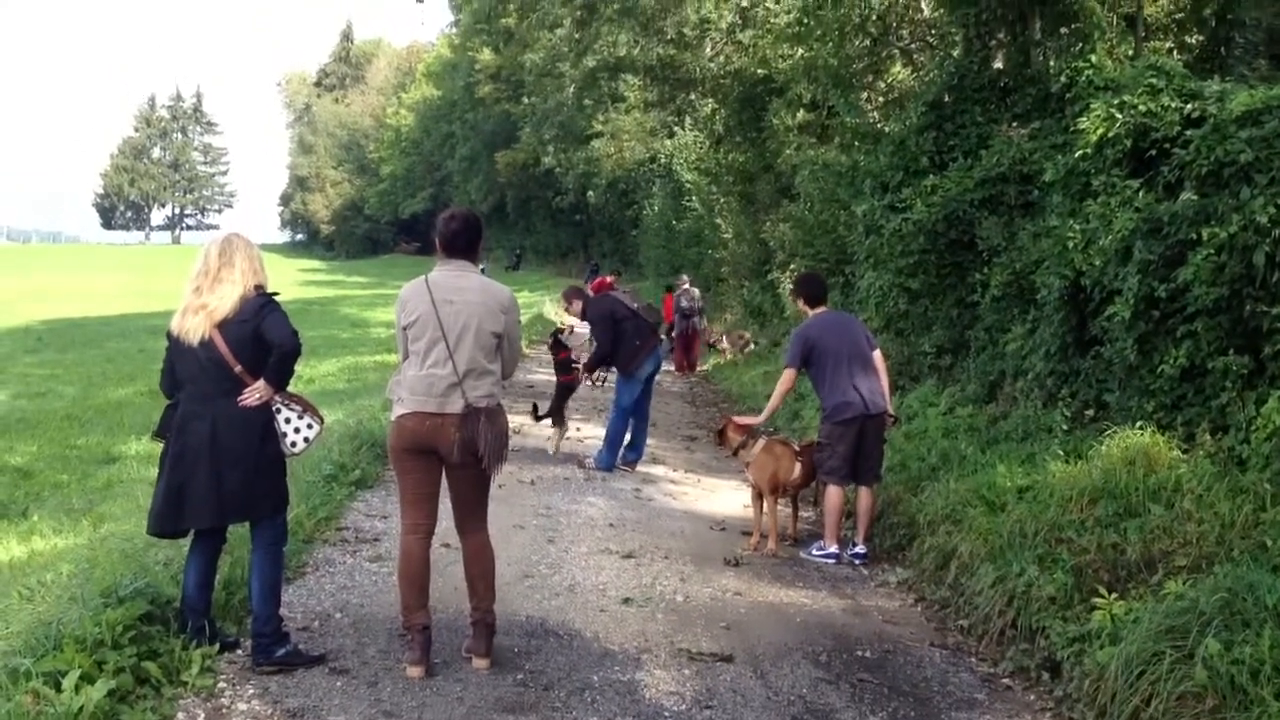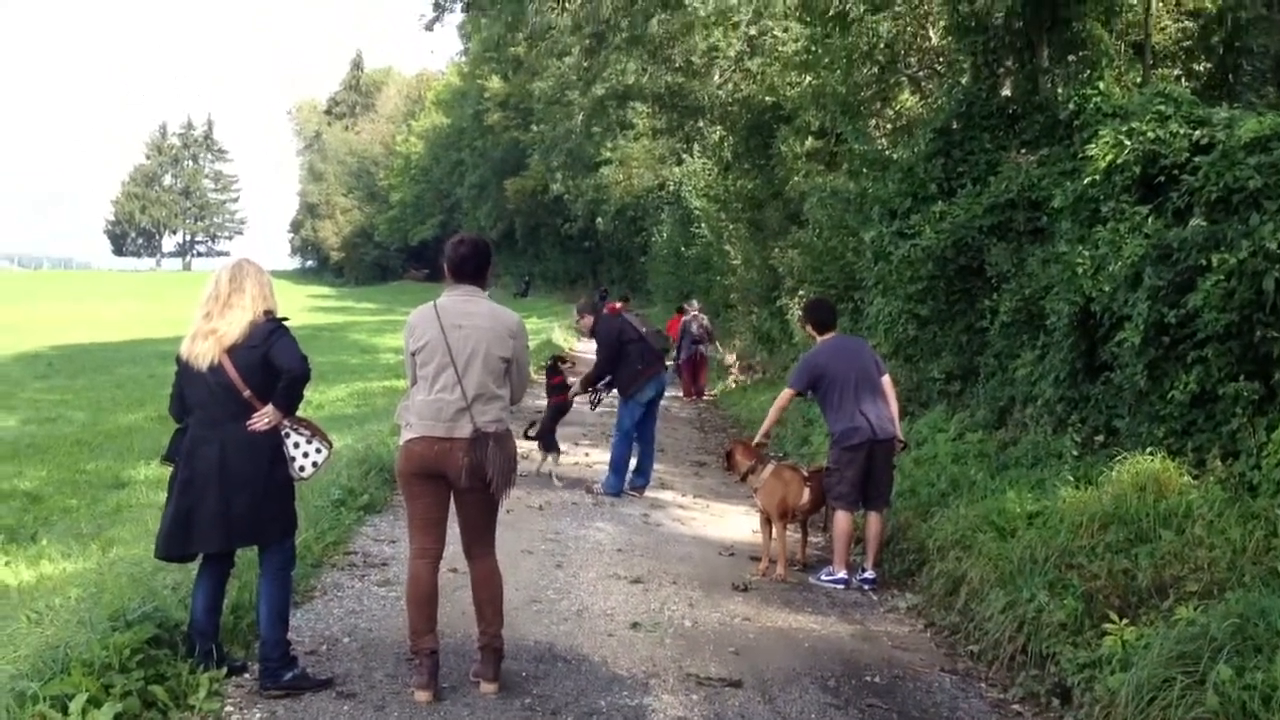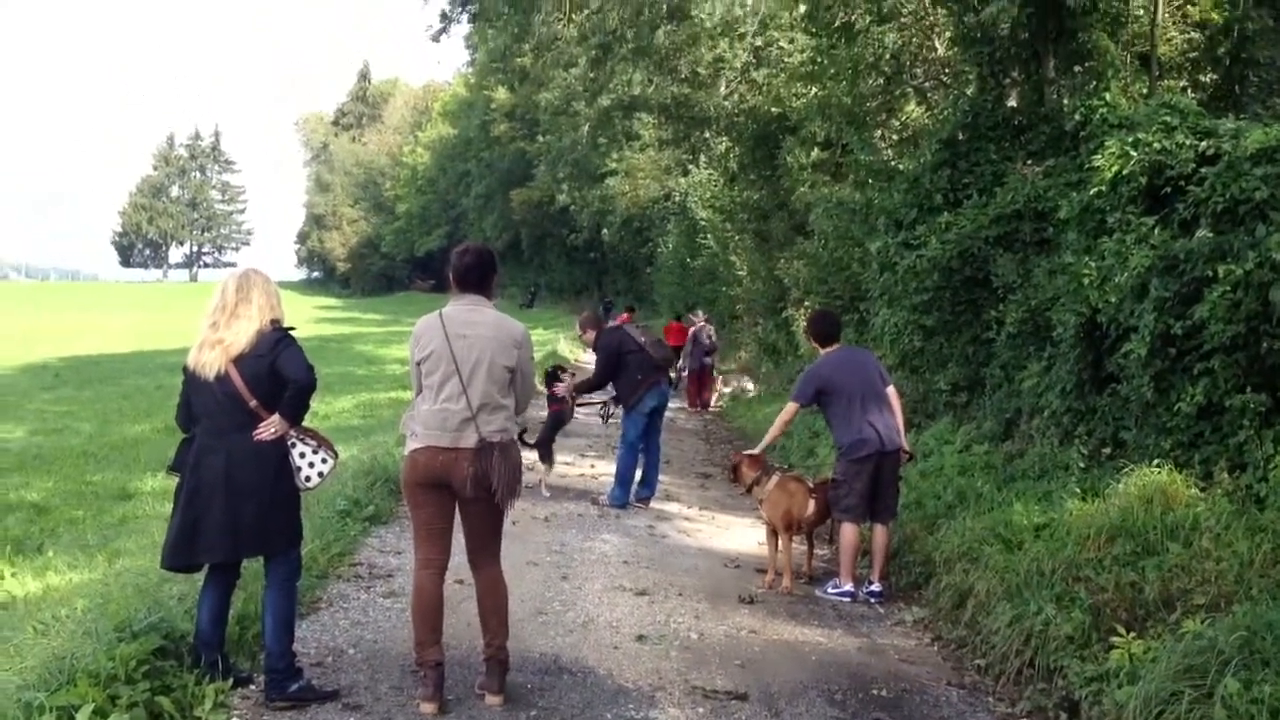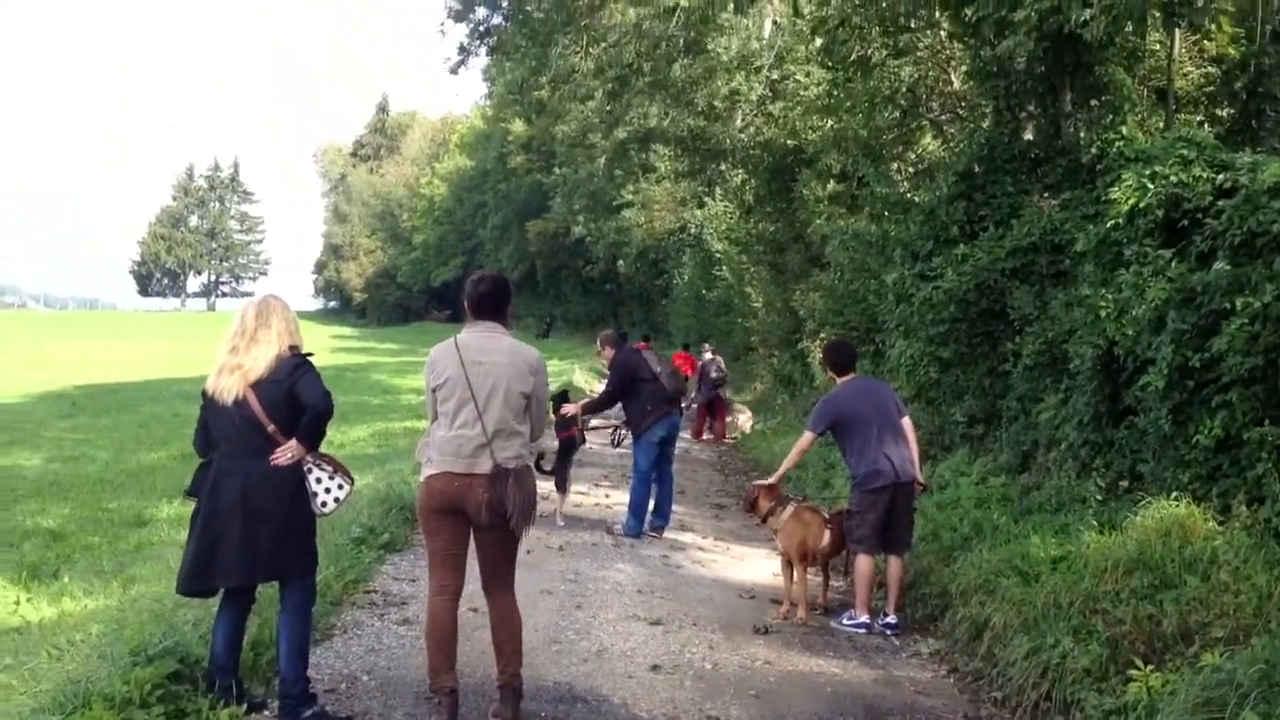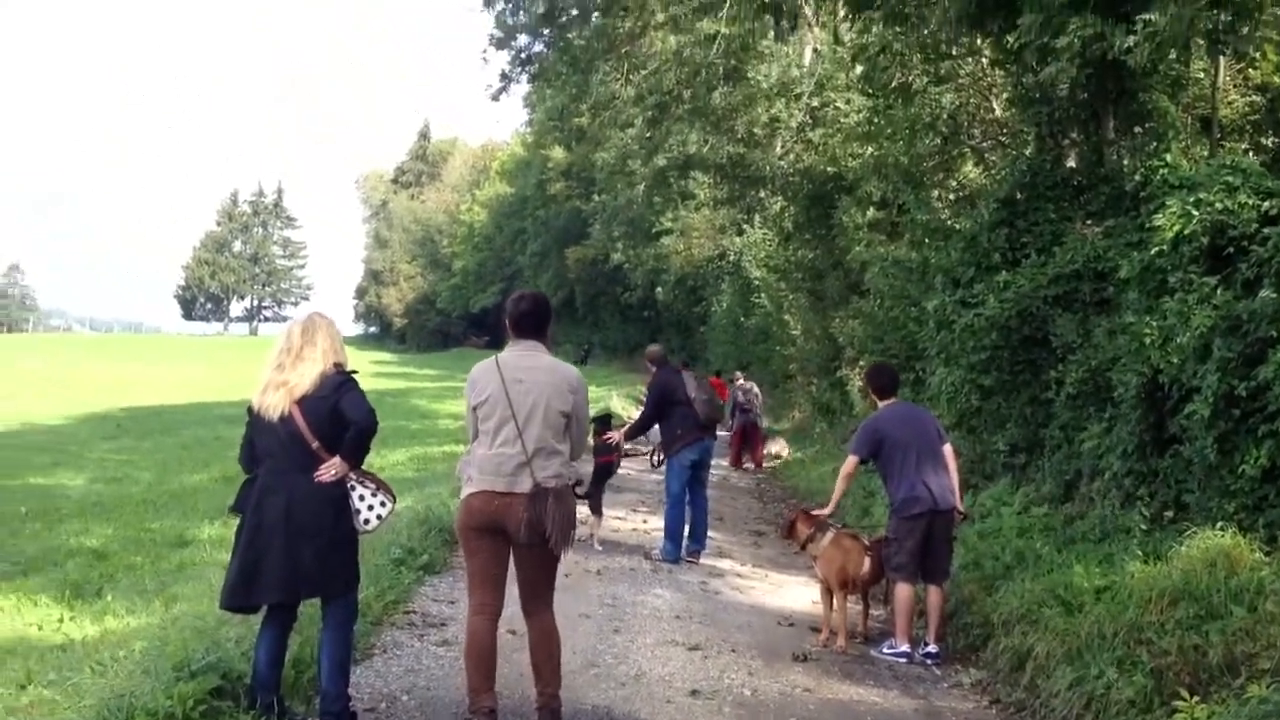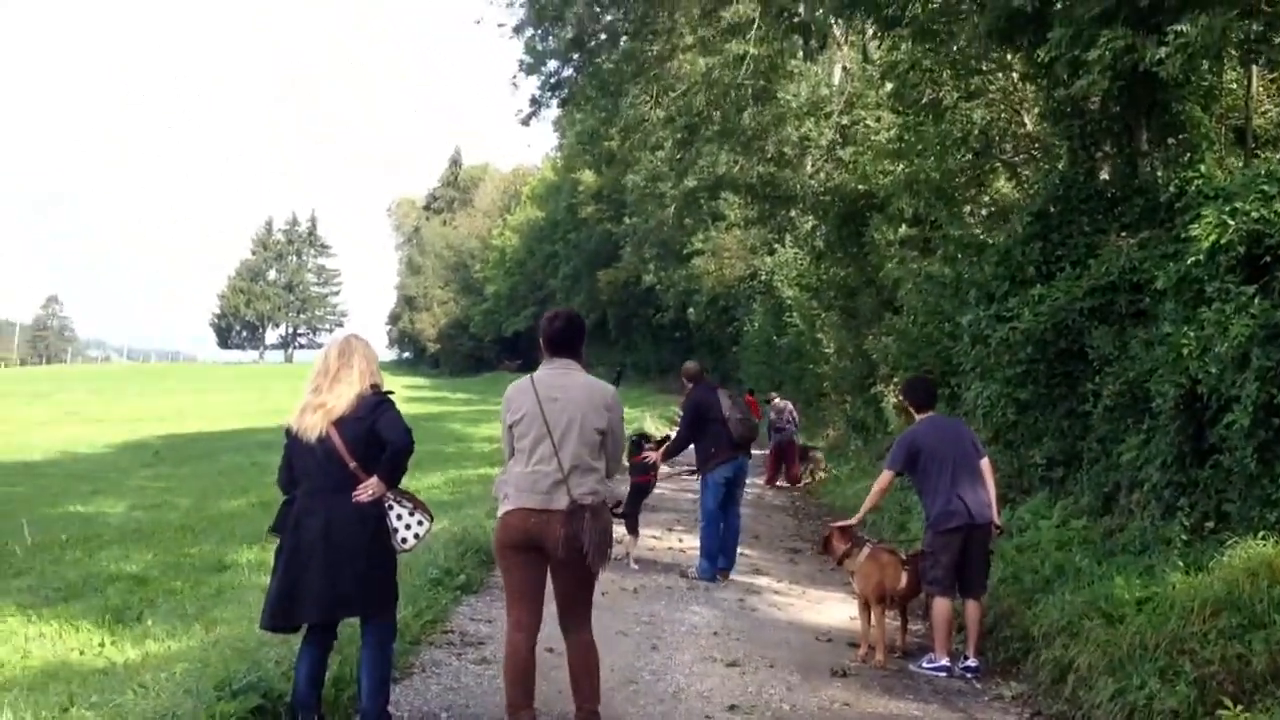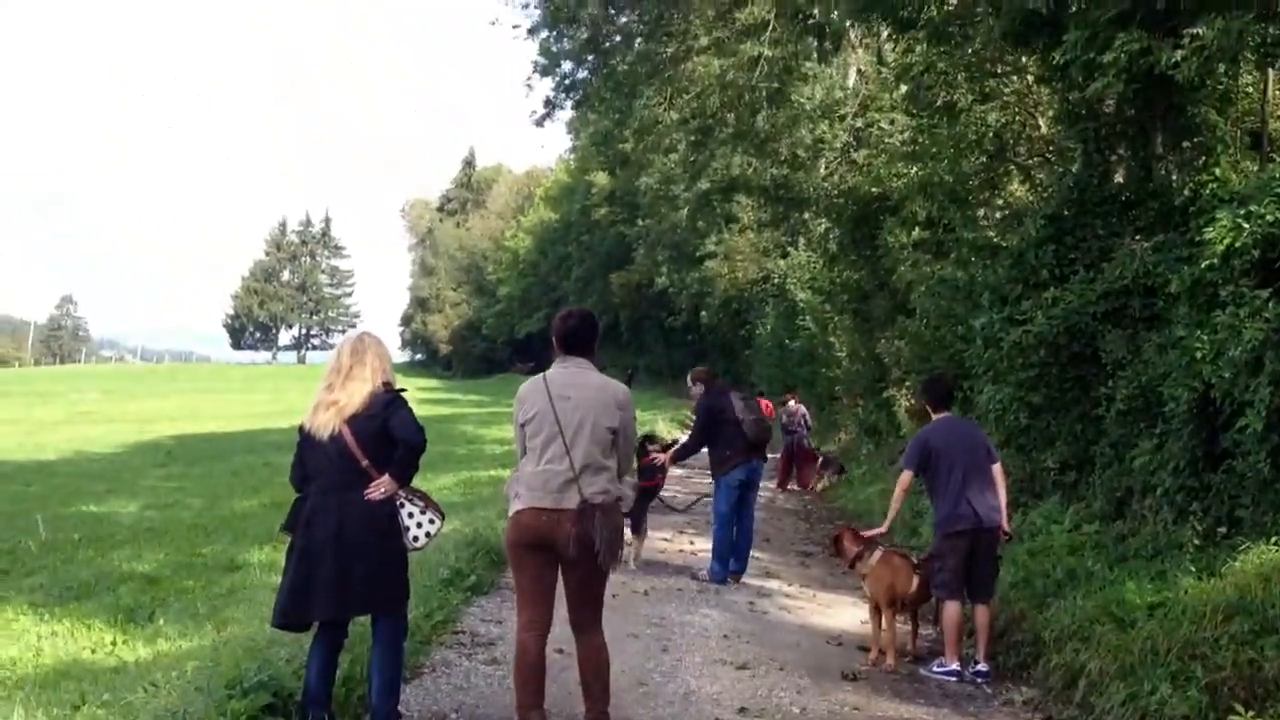
dt=0.4s
person 1, frame 1
left shoulder: (411, 293)
right shoulder: (500, 298)
left elbow: (404, 356)
right elbow: (509, 366)
left hip: (414, 417)
right hip: (473, 421)
left knee: (415, 529)
right knee: (474, 528)
left ankle: (417, 640)
right ankle: (482, 634)
person 1, frame 2
left shoulder: (420, 318)
right shoulder: (508, 323)
left elbow: (413, 381)
right elbow: (517, 391)
left hip: (422, 442)
right hip: (482, 445)
left knee: (423, 552)
right knee: (482, 552)
left ankle: (424, 665)
right ankle: (489, 659)
person 1, frame 3
left shoulder: (425, 327)
right shoulder: (513, 332)
left elbow: (417, 390)
right elbow: (523, 400)
left hip: (427, 451)
right hip: (488, 456)
left knee: (428, 563)
right knee: (487, 563)
left ankle: (430, 676)
right ankle: (494, 672)
person 1, frame 4
left shoulder: (440, 355)
right shoulder: (529, 359)
left elbow: (433, 418)
right elbow: (537, 427)
left hip: (443, 478)
right hip: (503, 482)
left knee: (443, 589)
right knee: (501, 590)
person 1, frame 5
left shoulder: (481, 373)
right shoulder: (569, 378)
left elbow: (473, 436)
right elbow: (578, 446)
left hip: (483, 497)
right hip: (542, 501)
left knee: (482, 608)
right knee: (539, 609)
person 1, frame 6
left shoulder: (517, 392)
right shoulder: (604, 395)
left elbow: (508, 455)
right elbow: (613, 464)
left hip: (519, 515)
right hip: (579, 518)
left knee: (521, 626)
right knee: (578, 627)
person 1, frame 7
left shoulder: (529, 390)
right shoulder: (617, 394)
left elbow: (520, 454)
right elbow: (625, 463)
left hip: (531, 513)
right hip: (591, 517)
left knee: (531, 625)
right knee: (588, 627)
person 2, frame 1
left shoulder: (184, 318)
right shoulder: (256, 307)
left elbow: (169, 385)
right elbow: (288, 344)
right wrist: (271, 384)
left hip: (195, 439)
right hip: (245, 440)
left knee: (207, 533)
right knee: (267, 536)
left ankle: (196, 631)
right ankle: (268, 645)
person 2, frame 2
left shoulder: (194, 342)
right shoulder: (267, 332)
left elbow: (179, 409)
right elbow: (297, 369)
right wrist: (280, 408)
left hip: (204, 463)
right hip: (254, 463)
left knee: (215, 557)
right knee: (276, 560)
left ankle: (204, 654)
right ankle: (276, 668)
person 2, frame 3
left shoulder: (201, 352)
right shoulder: (273, 341)
left elbow: (185, 418)
right elbow: (303, 379)
right wrist: (286, 418)
left hip: (211, 473)
right hip: (260, 472)
left knee: (221, 567)
right knee: (281, 570)
left ankle: (208, 665)
right ankle: (281, 680)
person 2, frame 4
left shoulder: (219, 377)
right shoulder: (291, 367)
left elbow: (203, 443)
right elbow: (320, 404)
right wrist: (303, 444)
left hip: (228, 498)
right hip: (277, 498)
left knee: (236, 592)
right knee: (296, 597)
person 2, frame 5
left shoulder: (265, 394)
right shoulder: (335, 385)
left elbow: (248, 459)
right elbow: (365, 422)
right wrist: (347, 460)
left hip: (272, 514)
right hip: (320, 514)
left knee: (279, 608)
right knee: (337, 612)
person 2, frame 6
left shoulder: (304, 415)
right shoulder: (372, 406)
left elbow: (287, 481)
right elbow: (401, 442)
right wrist: (384, 480)
left hip: (310, 534)
right hip: (359, 535)
left knee: (319, 627)
right knee: (377, 629)
person 2, frame 7
left shoulder: (317, 413)
right shoulder: (385, 403)
left elbow: (299, 477)
right elbow: (413, 440)
right wrist: (396, 478)
left hip: (322, 531)
right hip: (371, 531)
left knee: (330, 626)
right knee: (387, 628)
person 3, frame 1
left shoulder: (805, 333)
right shoulder: (852, 321)
left elbow: (787, 383)
right elbow: (879, 362)
left wrist: (762, 417)
right wrist: (888, 405)
left hip: (842, 412)
right hip: (874, 409)
left knee: (834, 479)
right knee: (866, 480)
left ankle: (830, 546)
right ankle: (860, 546)
person 3, frame 2
left shoulder: (812, 359)
right shoulder: (862, 345)
left elbow: (782, 402)
right elbow: (888, 387)
left wrist: (760, 436)
right wrist: (897, 430)
left hip: (850, 437)
right hip: (883, 434)
left knee: (843, 505)
right knee: (875, 506)
left ankle: (839, 571)
right ankle: (869, 571)
person 3, frame 3
left shoulder: (817, 372)
right shoulder: (866, 356)
left elbow: (786, 416)
right elbow: (893, 397)
left wrist: (759, 449)
right wrist: (903, 440)
left hip: (857, 449)
right hip: (889, 445)
left knee: (849, 517)
right knee: (881, 518)
left ankle: (845, 584)
right ankle: (875, 584)
person 3, frame 4
left shoulder: (833, 401)
right shoulder: (882, 387)
left elbow: (803, 445)
right elbow: (908, 428)
left wrist: (776, 477)
right wrist: (917, 471)
left hip: (872, 479)
right hip: (904, 476)
left knee: (864, 548)
right knee: (896, 549)
left ankle: (860, 616)
right ankle: (891, 615)
person 3, frame 5
left shoulder: (873, 425)
right shoulder: (923, 414)
left elbow: (848, 470)
right elbow: (950, 455)
left wrist: (830, 507)
right wrist: (957, 499)
left hip: (910, 506)
right hip: (943, 504)
left knee: (904, 576)
right knee: (936, 578)
left ankle: (901, 645)
right ankle: (931, 645)
person 3, frame 6
left shoulder: (911, 438)
right shoulder: (960, 427)
left elbow: (883, 484)
right elbow: (986, 469)
left wrist: (858, 517)
right wrist: (994, 512)
left hip: (945, 520)
right hip: (980, 518)
left knee: (941, 591)
right knee: (973, 592)
left ankle: (940, 659)
right ankle: (971, 659)
person 3, frame 7
left shoulder: (925, 437)
right shoulder: (975, 430)
left elbow: (904, 485)
right elbow: (998, 474)
left wrist: (886, 525)
right wrist: (1003, 517)
left hip: (954, 524)
right hip: (988, 522)
left knee: (951, 595)
right knee: (982, 597)
left ankle: (951, 663)
right ankle: (981, 663)
person 4, frame 1
left shoulder: (596, 310)
right shoulder: (604, 303)
left elbow: (604, 347)
left wrist: (587, 366)
right wrist: (594, 365)
left hip: (637, 358)
right hip: (651, 353)
left knee: (620, 410)
right knee: (640, 410)
left ankle: (604, 460)
right ankle: (630, 458)
person 4, frame 2
left shoulder: (605, 329)
right shoulder: (615, 323)
left elbow: (603, 366)
left wrist: (582, 385)
right wrist: (610, 383)
left hip: (640, 382)
right hip: (656, 377)
left knee: (623, 434)
right knee: (645, 434)
left ankle: (612, 485)
right ankle: (638, 483)
person 4, frame 3
left shoulder: (606, 342)
right shoulder: (618, 334)
left elbow: (600, 379)
left wrist: (573, 388)
right wrist: (620, 397)
left hip: (643, 392)
right hip: (660, 386)
left knee: (629, 445)
right knee: (651, 444)
left ankle: (618, 497)
right ankle: (644, 495)
person 4, frame 4
left shoulder: (620, 362)
right shoulder: (637, 357)
left elbow: (610, 396)
left wrist: (580, 408)
right wrist: (631, 419)
left hip: (652, 421)
right hip: (671, 415)
left knee: (642, 474)
right knee: (663, 473)
left ankle: (632, 527)
right ankle: (657, 525)
person 4, frame 5
left shoulder: (659, 381)
right shoulder: (685, 376)
left elbow: (649, 417)
left wrist: (625, 434)
left hip: (684, 444)
right hip: (705, 439)
left knee: (675, 499)
right knee: (698, 496)
left ankle: (670, 552)
right ankle: (694, 549)
person 4, frame 6
left shoulder: (694, 398)
right shoulder: (722, 394)
left elbow: (685, 435)
left wrist: (662, 454)
left hip: (717, 462)
right hip: (740, 458)
left knee: (710, 517)
right knee: (731, 514)
left ankle: (707, 569)
right ankle: (724, 567)
person 4, frame 7
left shoulder: (707, 403)
right shoulder: (731, 397)
left elbow: (697, 440)
left wrist: (672, 457)
right wrist: (679, 450)
left hip: (732, 465)
right hip: (754, 460)
left knee: (723, 520)
right knee: (745, 518)
left ankle: (718, 572)
right ankle: (736, 570)
